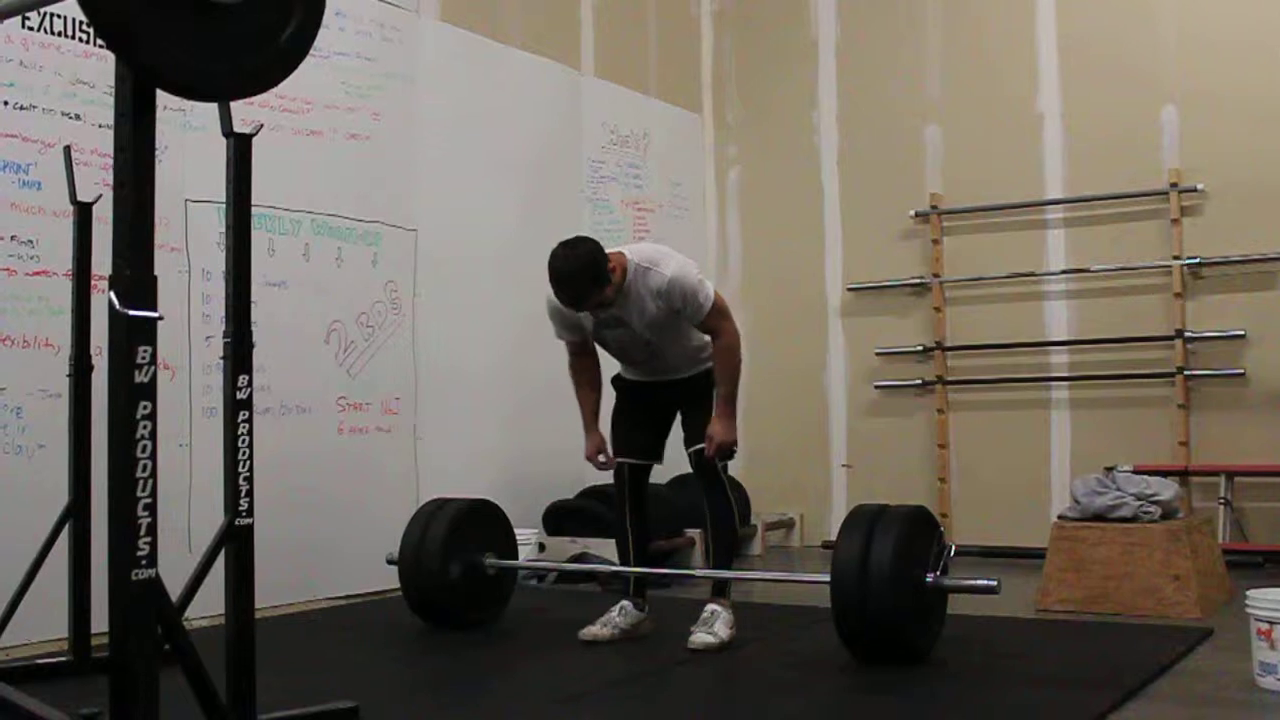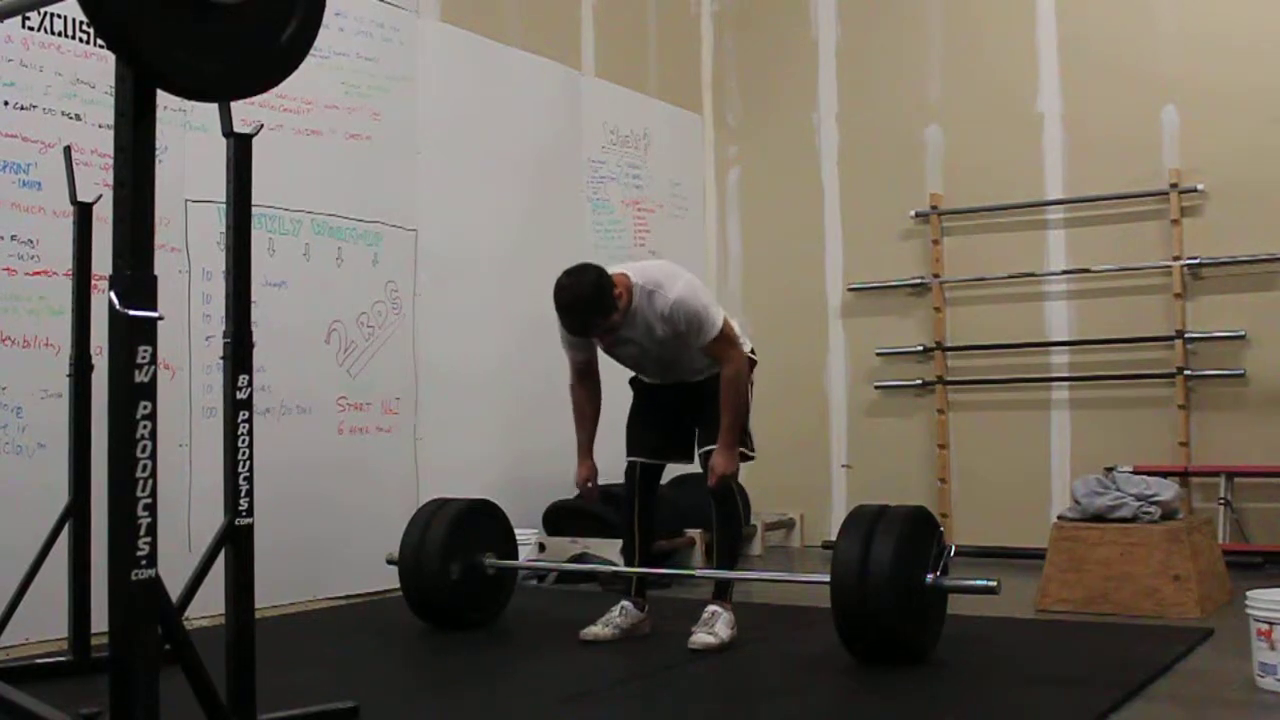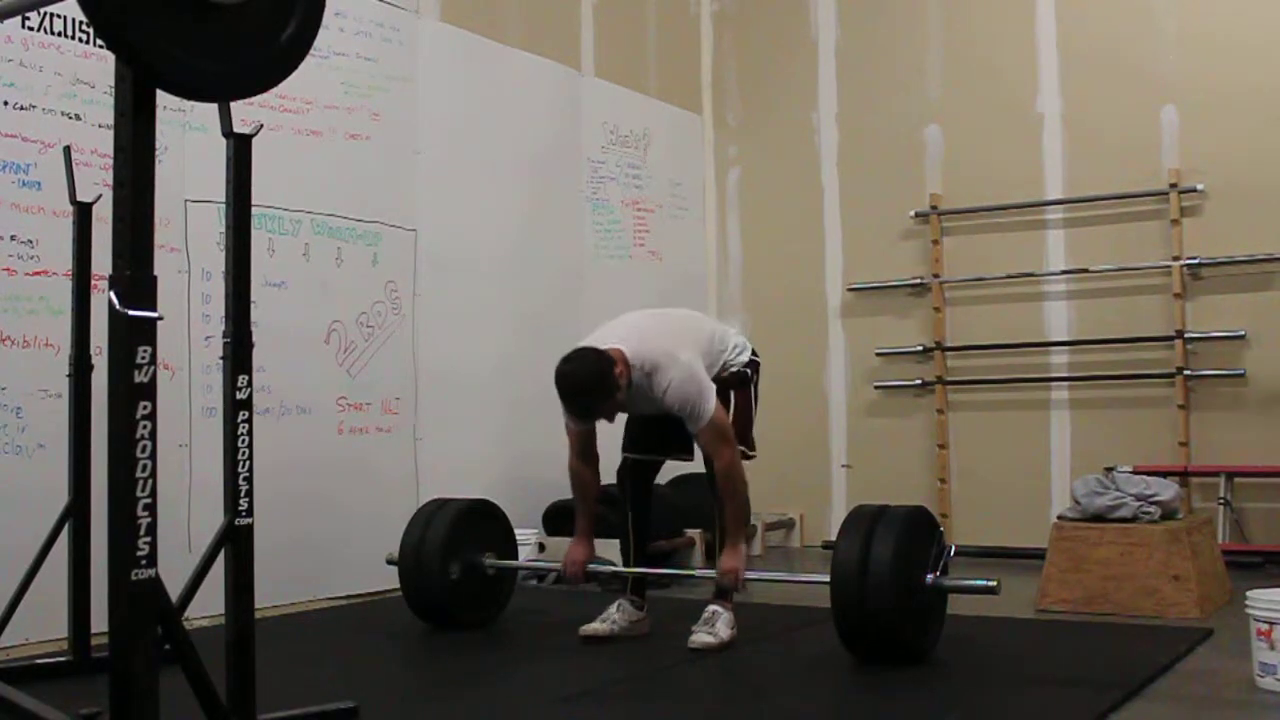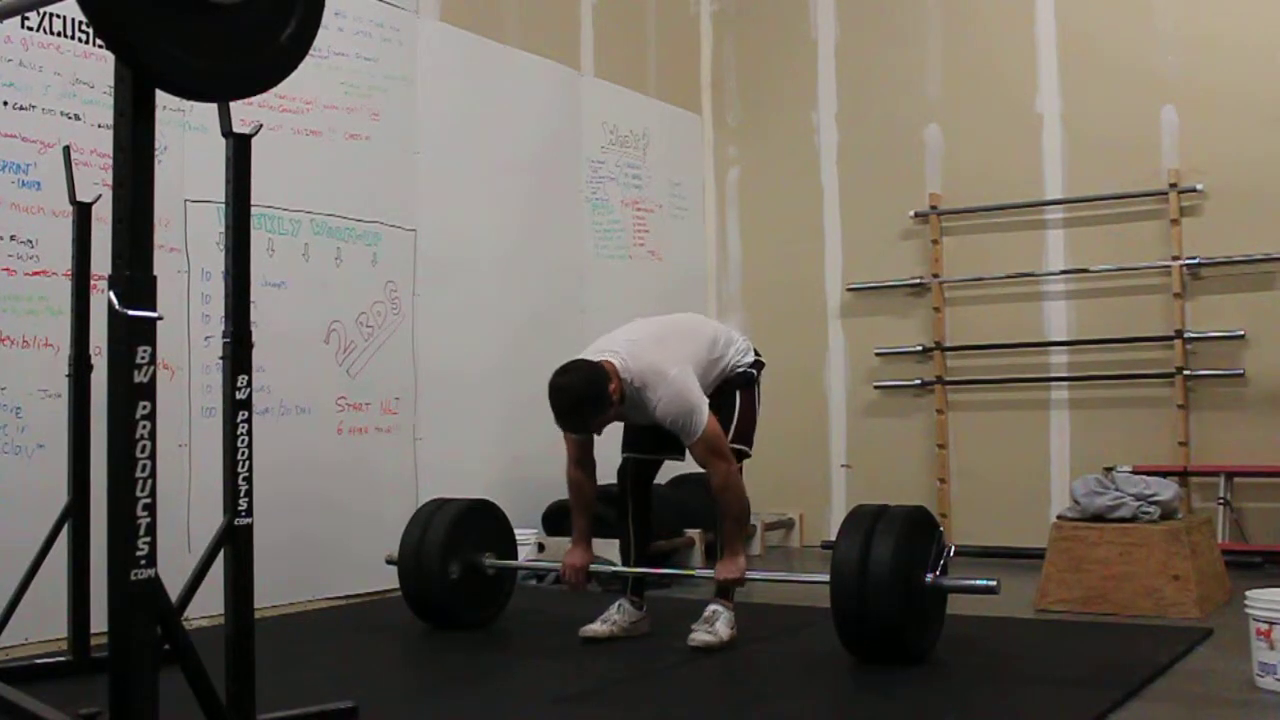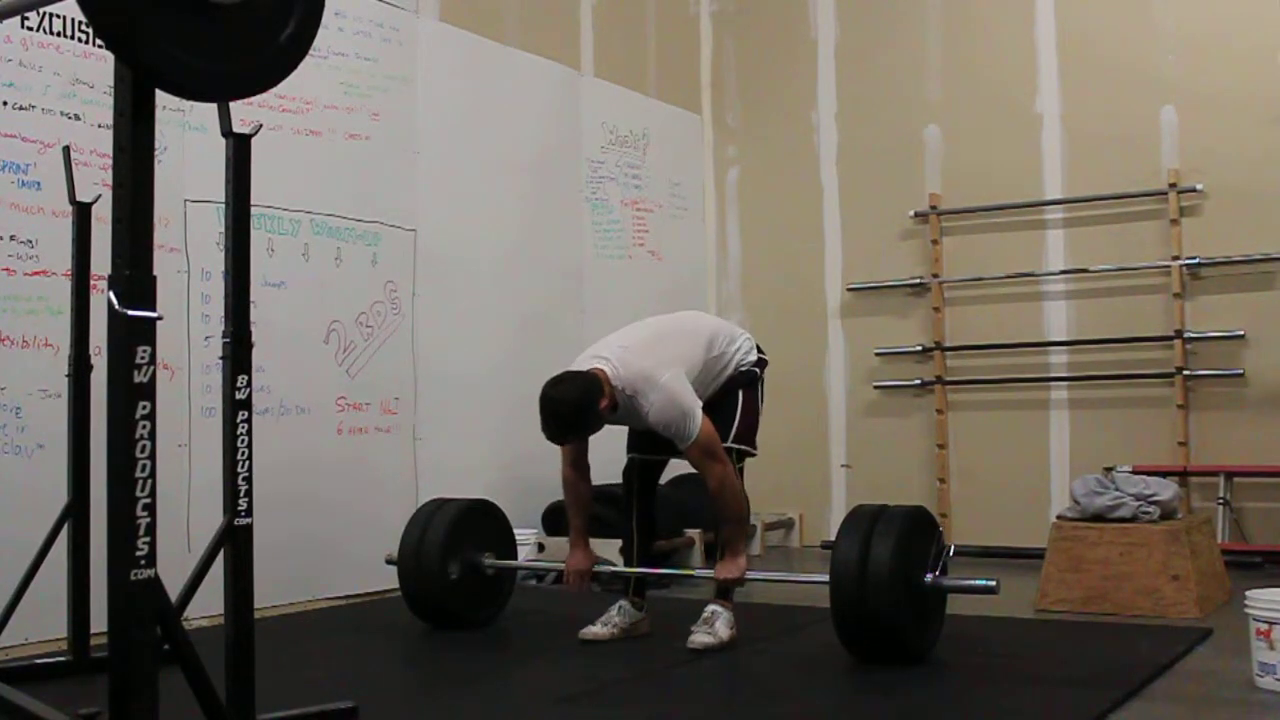
dt=0.5s
person 1, frame 1
left shoulder: (668, 275)
right shoulder: (561, 303)
left elbow: (725, 330)
right elbow: (582, 357)
left wrist: (725, 415)
right wrist: (591, 428)
left hip: (700, 372)
right hip: (639, 380)
left knee: (709, 472)
right knee: (627, 481)
left ankle: (719, 604)
right ankle: (633, 603)
person 1, frame 2
left shoulder: (674, 296)
right shoulder: (577, 317)
left elbow: (734, 360)
right elbow: (584, 380)
left wrist: (728, 448)
right wrist: (584, 455)
left hip: (716, 374)
right hip: (656, 382)
left knee: (718, 480)
right knee: (637, 481)
left ankle: (721, 606)
right ankle: (634, 604)
person 1, frame 3
left shoulder: (673, 375)
right shoulder: (582, 379)
left elbow: (725, 455)
right elbow: (582, 458)
left wrist: (734, 547)
right wrist: (582, 537)
left hip: (726, 368)
left knee: (719, 476)
right knee: (631, 476)
left ankle: (721, 607)
right ankle: (633, 603)
person 1, frame 4
left shoulder: (666, 388)
right shoulder: (577, 388)
left elbow: (722, 467)
right elbow: (580, 466)
left wrist: (734, 554)
right wrist: (580, 544)
left hip: (730, 369)
right hip: (664, 359)
left knee: (726, 469)
right knee: (631, 477)
left ankle: (722, 606)
right ankle: (632, 604)
person 1, frame 5
left shoulder: (659, 395)
right shoulder: (574, 391)
left elbow: (718, 471)
right elbow: (574, 468)
left wrist: (734, 554)
right wrist: (578, 546)
left hip: (734, 366)
right hip: (682, 355)
left knee: (726, 467)
right knee: (637, 478)
left ankle: (721, 608)
right ankle: (633, 605)
